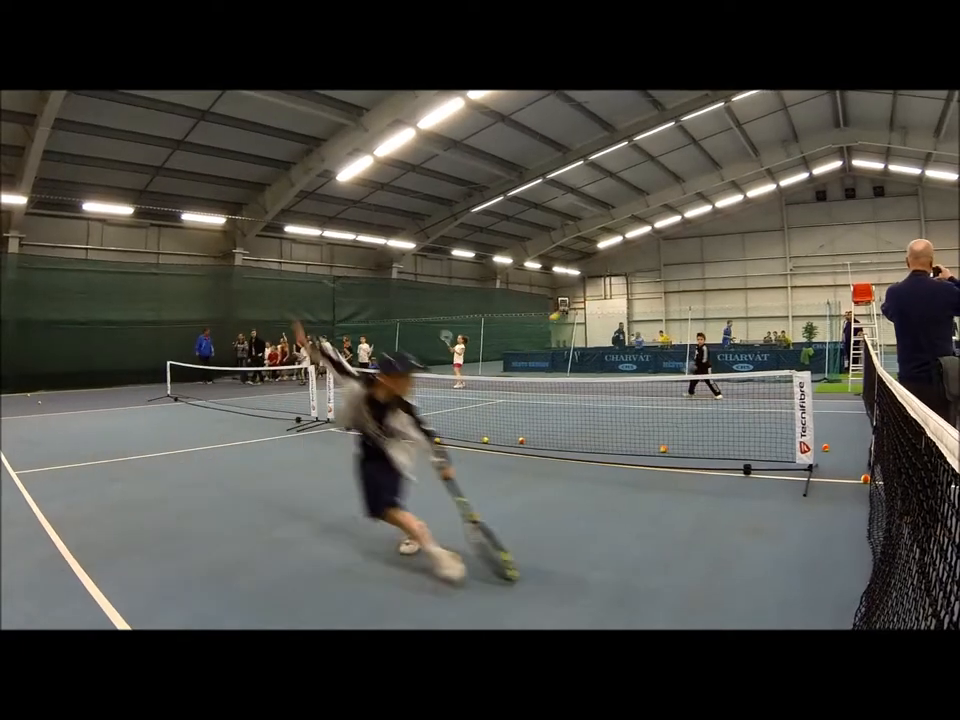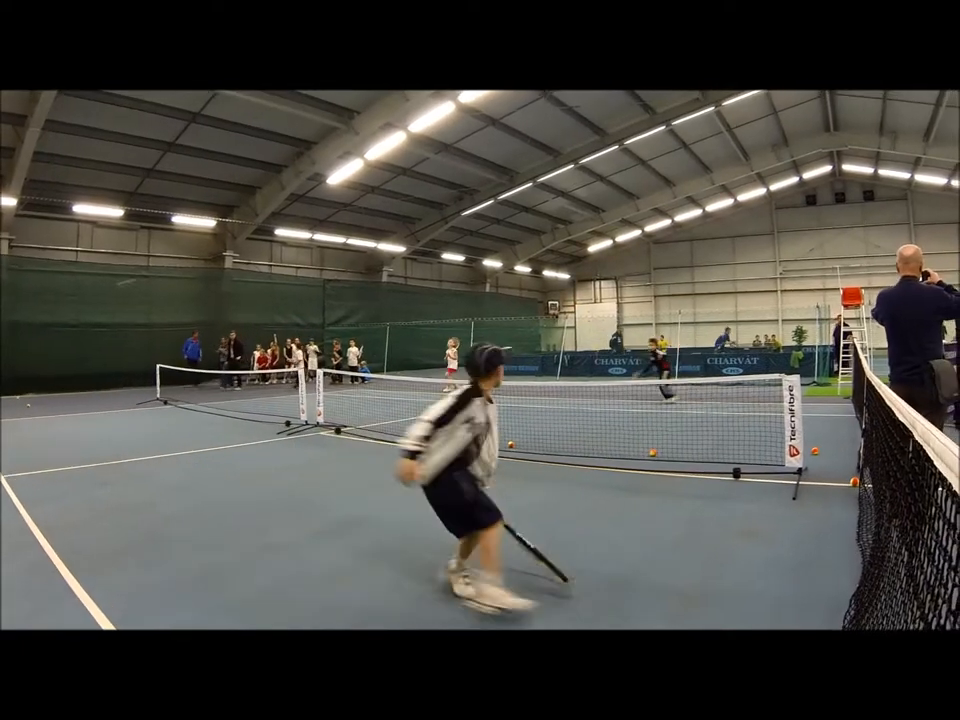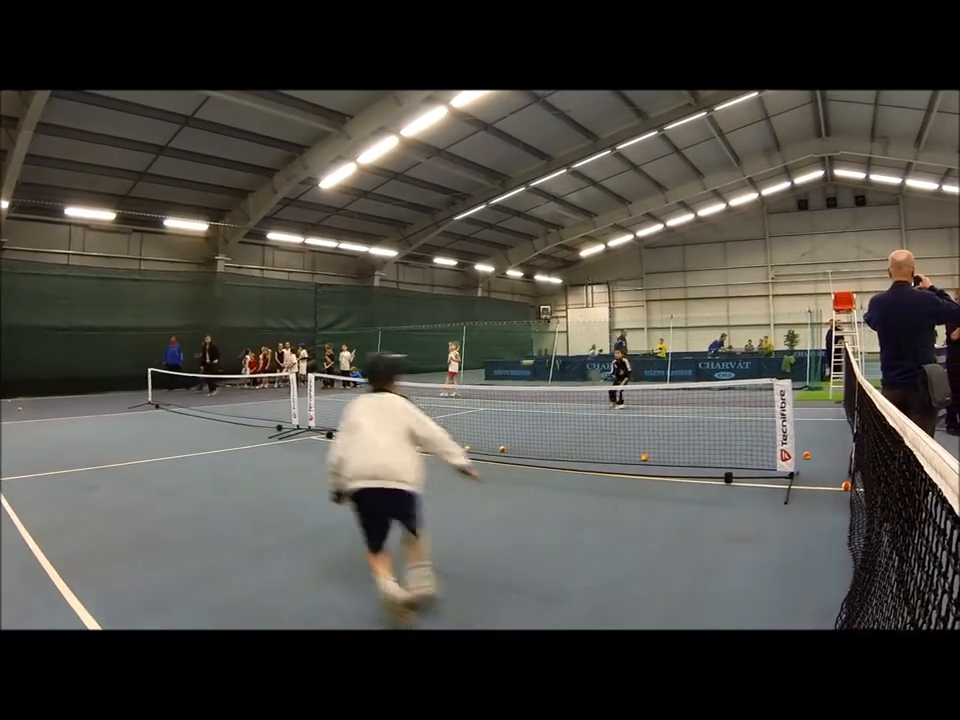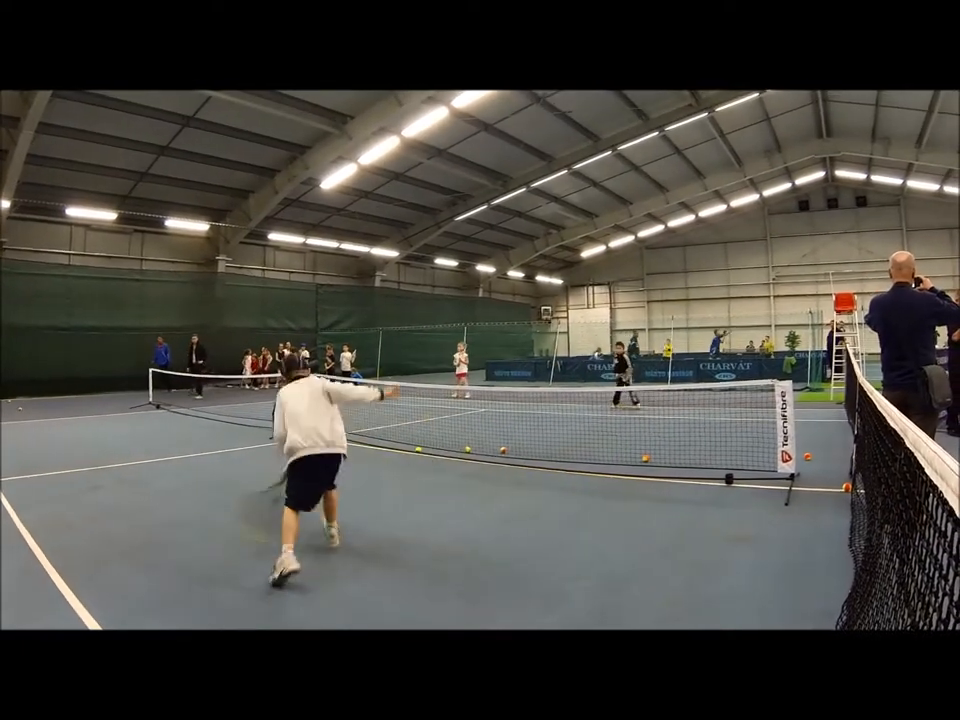
dt=0.5s
person 1, frame 1
left shoulder: (402, 412)
right shoulder: (360, 385)
left elbow: (425, 435)
right elbow: (336, 362)
left wrist: (443, 463)
right wrist: (313, 346)
left hip: (388, 460)
right hip: (369, 456)
left knee: (391, 510)
right knee: (387, 512)
left ankle: (437, 554)
right ankle: (415, 532)
person 1, frame 2
left shoulder: (485, 403)
right shoulder: (467, 399)
left elbow: (485, 449)
right elbow: (429, 421)
left wrist: (480, 478)
right wrist: (411, 456)
left hip: (458, 471)
right hip: (442, 474)
left knee: (477, 528)
right knee: (491, 523)
left ankle: (457, 571)
right ankle: (489, 590)
person 1, frame 3
left shoulder: (355, 407)
right shoulder: (403, 407)
left elbow: (338, 452)
right elbow: (436, 437)
left wrist: (337, 487)
right wrist: (462, 463)
left hip: (363, 483)
right hip: (399, 480)
left knee: (375, 545)
right knee: (413, 533)
left ankle: (390, 588)
right ankle: (420, 580)
person 1, frame 4
left shoulder: (283, 394)
right shoulder: (320, 384)
left elbow: (280, 432)
right elbow: (348, 392)
left wrist: (290, 451)
right wrist: (378, 393)
left hip: (302, 452)
right hip: (331, 448)
left knee: (292, 506)
right knee: (328, 486)
left ankle: (287, 558)
right ankle: (332, 533)
